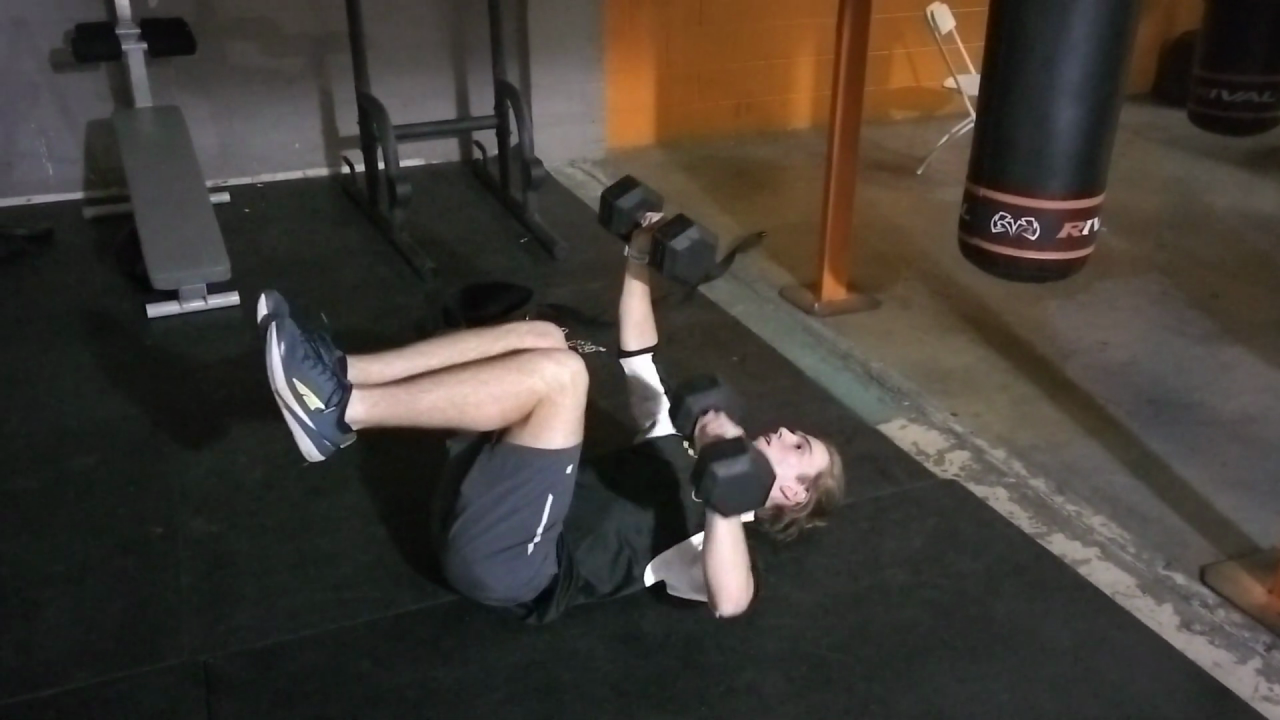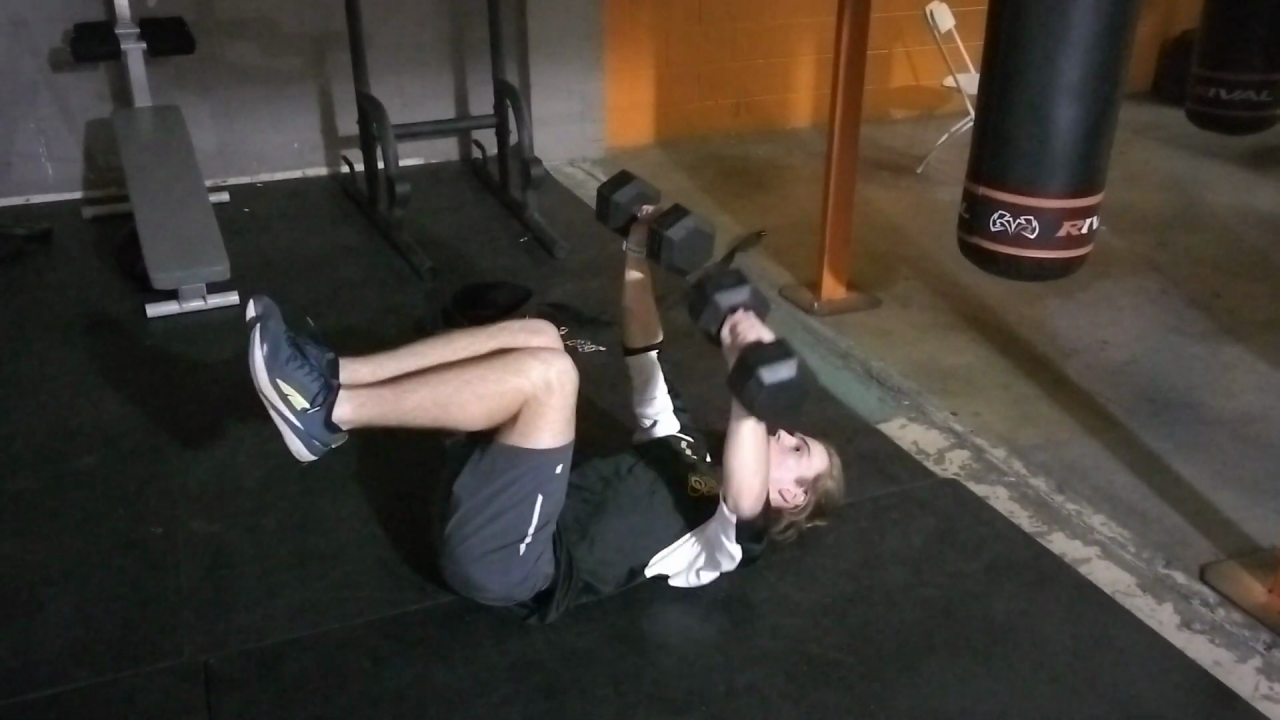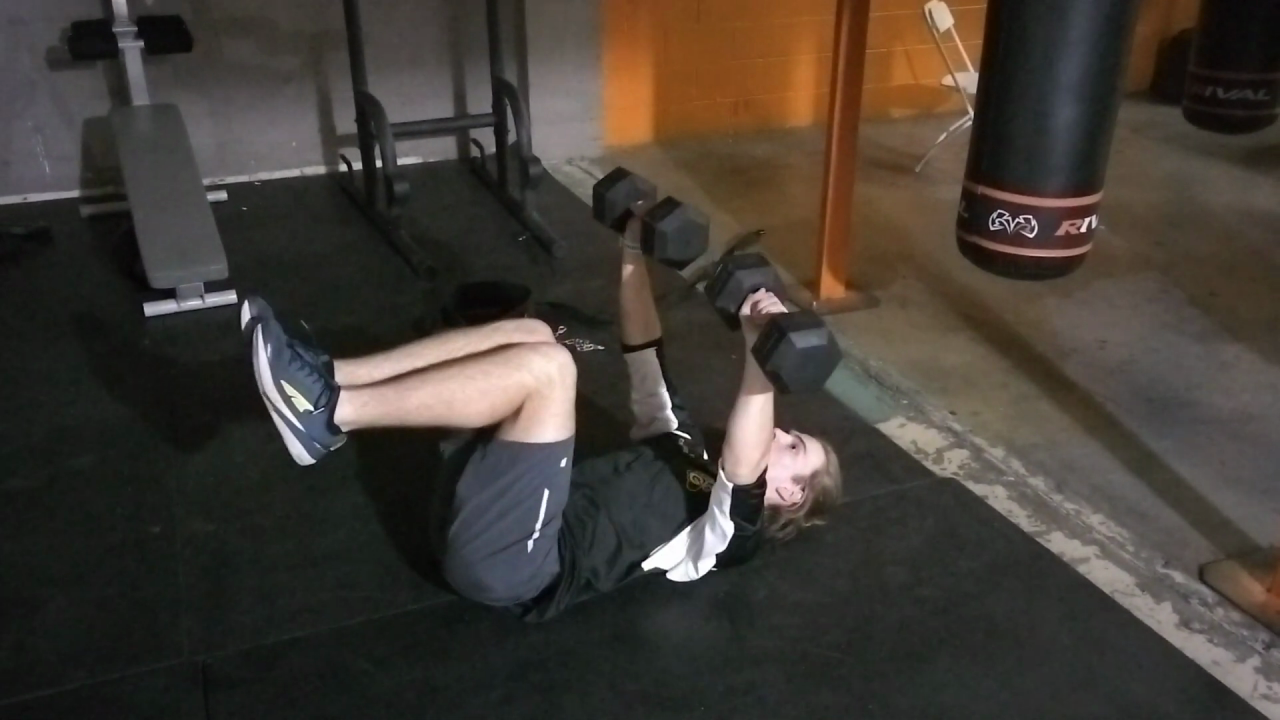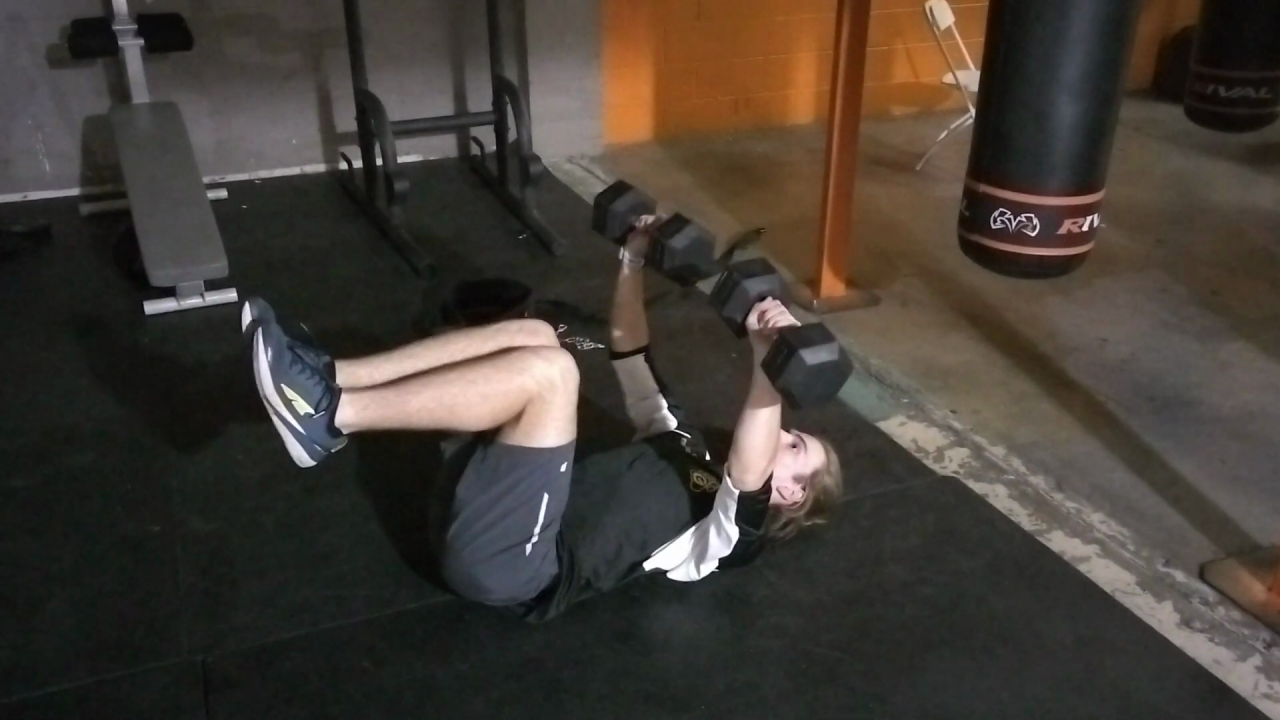
dt=0.4s
person 1, frame 1
left shoulder: (729, 524)
right shoulder: (679, 442)
left elbow: (731, 601)
right elbow: (638, 358)
right wrist: (638, 261)
left hip: (505, 558)
right hip: (478, 502)
left knee: (560, 373)
right knee: (541, 337)
left ankle: (340, 411)
right ankle: (339, 370)
person 1, frame 2
left shoulder: (730, 533)
right shoulder: (684, 445)
left elbow: (746, 498)
right elbow: (644, 354)
right wrist: (637, 255)
left hip: (505, 558)
right hip: (483, 504)
left knee: (548, 374)
right knee: (537, 337)
left ankle: (327, 413)
right ankle: (330, 374)
person 1, frame 3
left shoulder: (728, 531)
right shoulder: (682, 440)
left elbow: (743, 463)
right elbow: (643, 347)
left wrist: (761, 352)
right wrist: (634, 252)
left hip: (508, 557)
right hip: (479, 505)
left knee: (546, 366)
right knee: (529, 335)
left ankle: (329, 416)
right ankle: (328, 377)
person 1, frame 4
left shoulder: (729, 530)
right shoulder: (681, 441)
left elbow: (748, 470)
right elbow: (629, 352)
left wrist: (770, 362)
right wrist: (633, 261)
left hip: (508, 557)
right hip: (480, 501)
left knee: (549, 370)
right knee: (531, 334)
left ankle: (329, 416)
right ankle: (328, 375)
